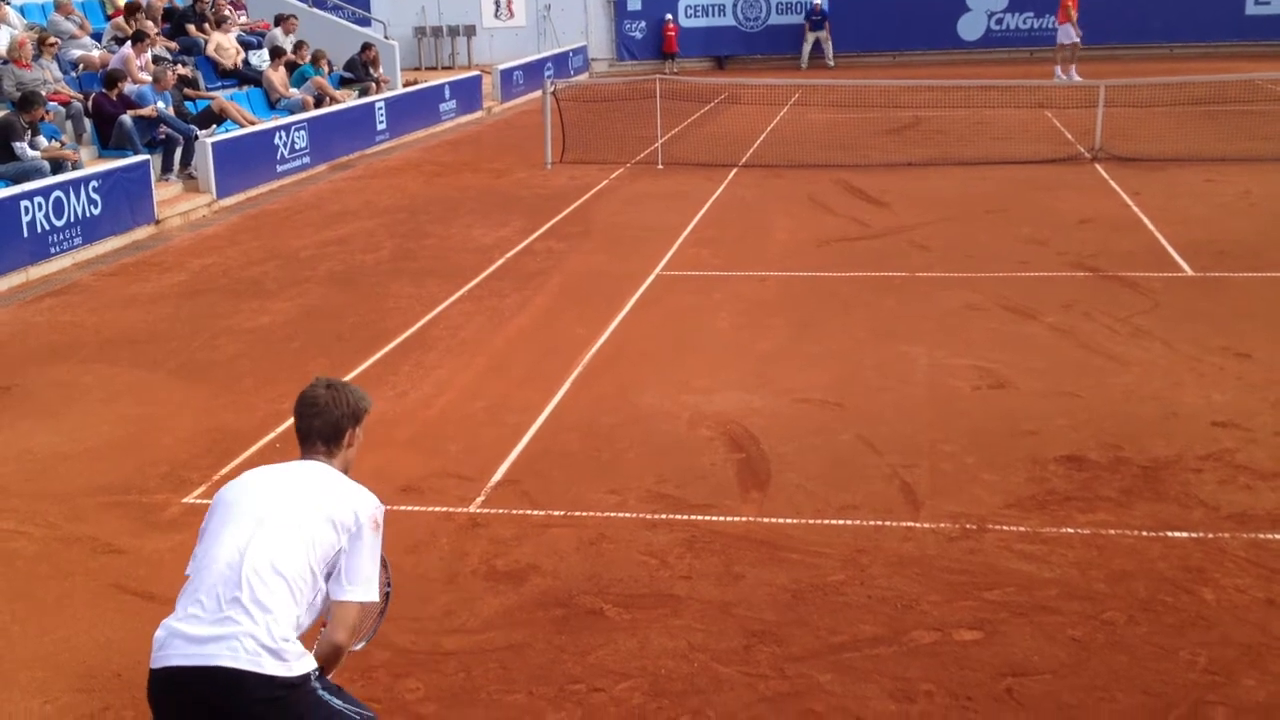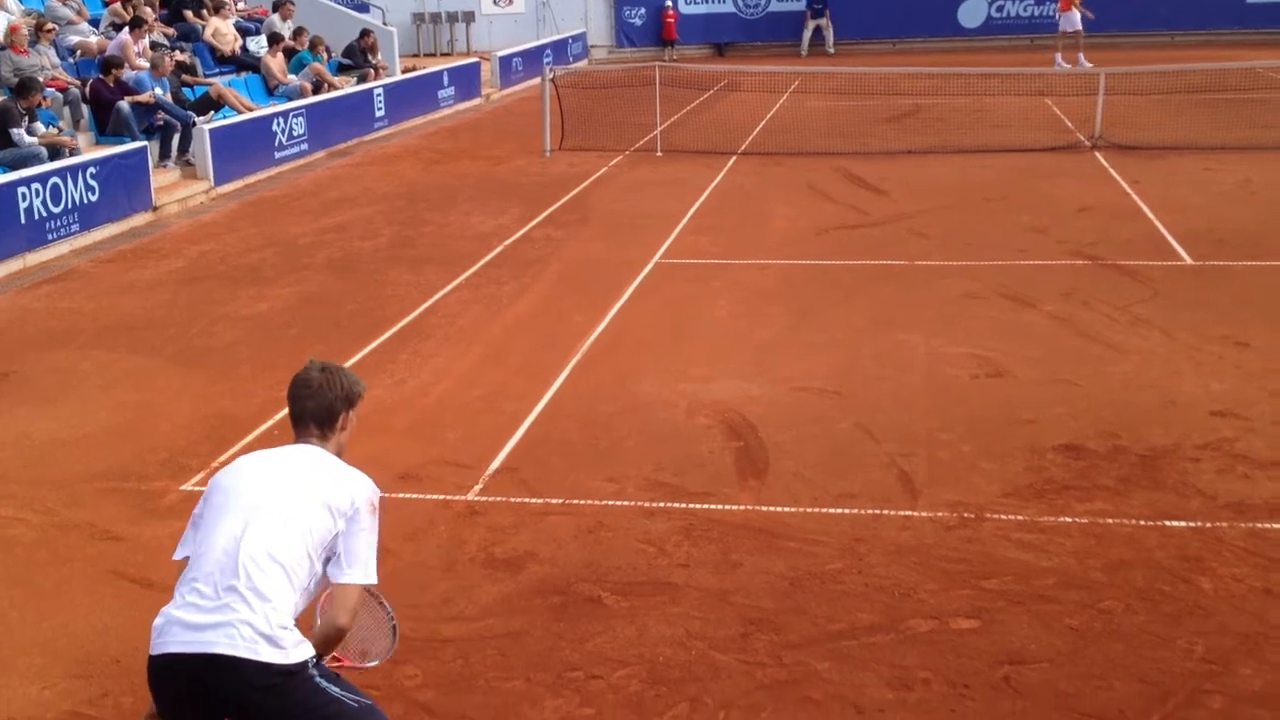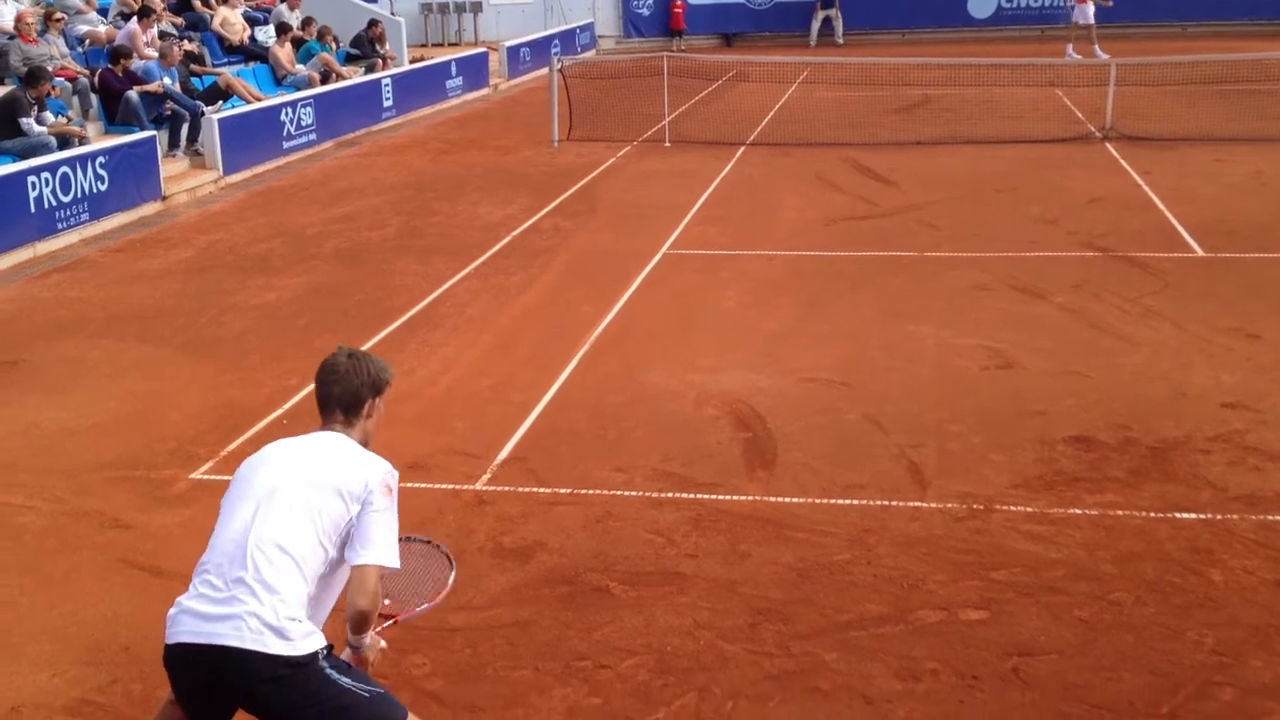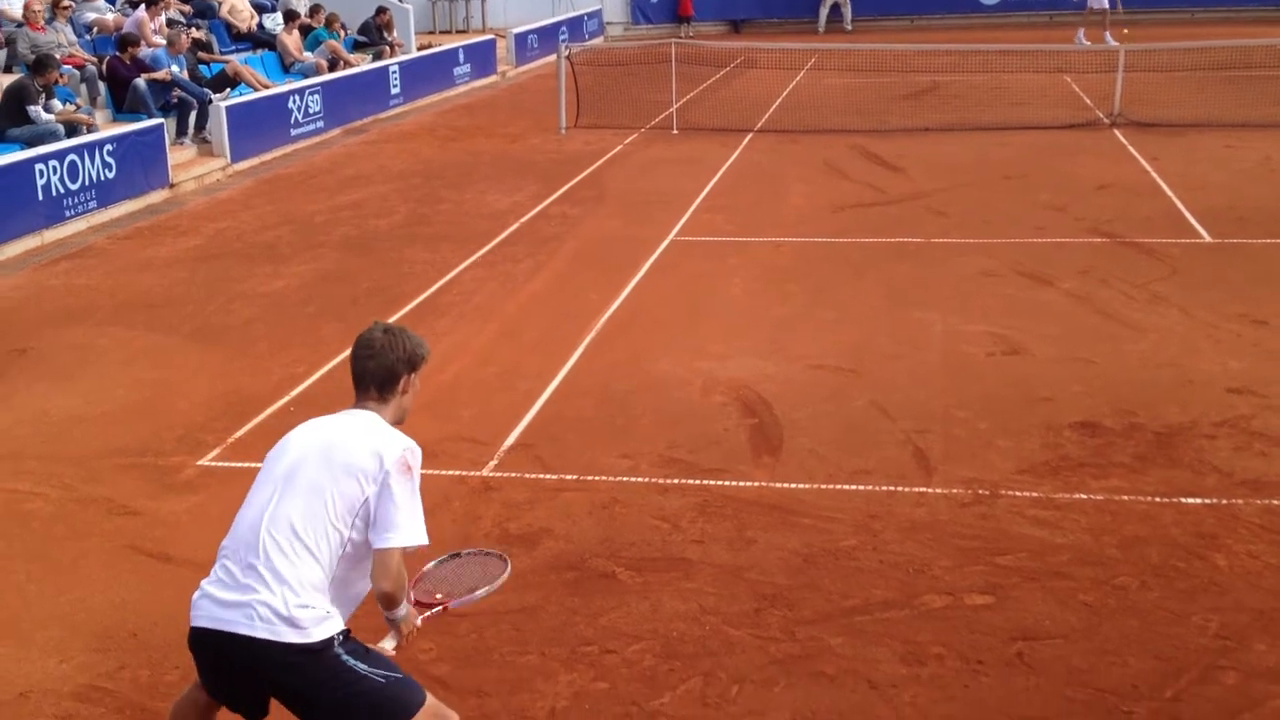
dt=0.2s
person 1, frame 1
left shoulder: (238, 485)
right shoulder: (359, 503)
right elbow: (338, 636)
right wrist: (307, 681)
left hip: (174, 661)
right hip: (260, 671)
person 1, frame 2
left shoulder: (232, 471)
right shoulder: (354, 487)
right elbow: (340, 618)
right wrist: (315, 655)
left hip: (173, 647)
right hip: (259, 657)
person 1, frame 3
left shoulder: (263, 456)
right shoulder: (372, 471)
right elbow: (362, 601)
right wrist: (360, 642)
left hip: (188, 637)
right hip: (270, 649)
person 1, frame 4
left shoulder: (302, 434)
right shoulder: (393, 449)
right elbow: (386, 581)
left wrist: (344, 640)
right wrist: (400, 616)
left hip: (211, 620)
right hip: (287, 635)
